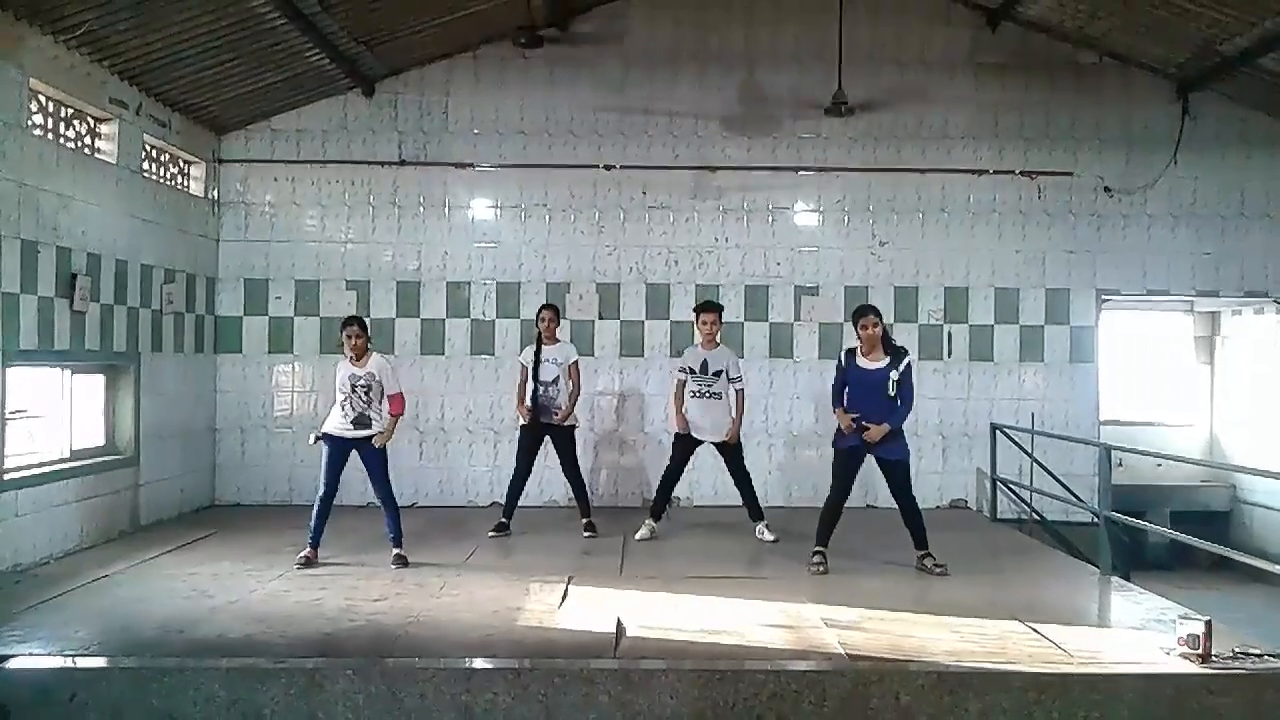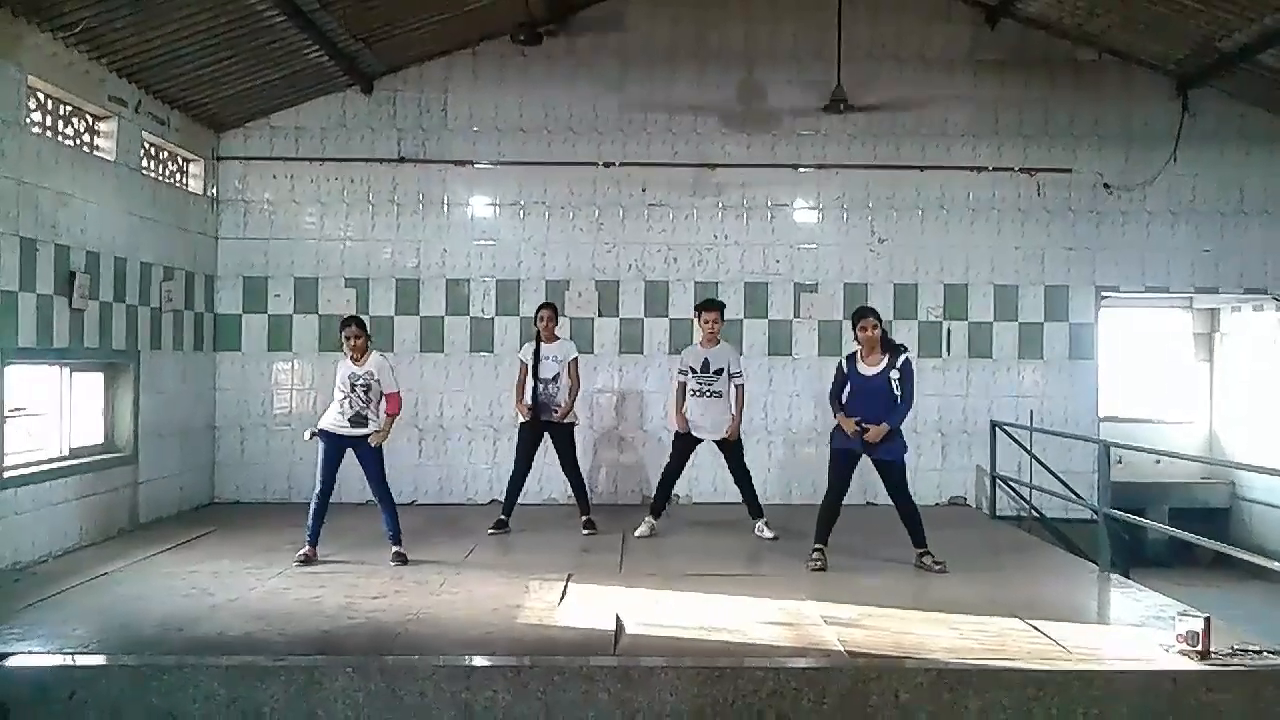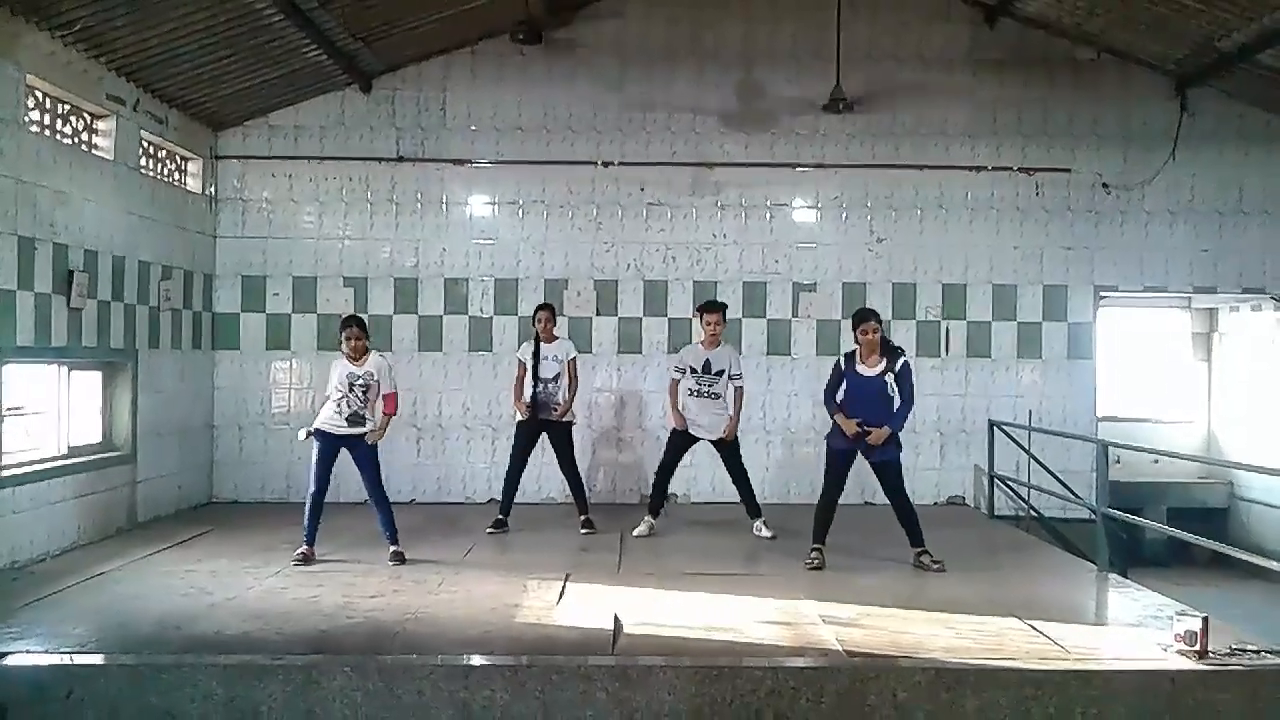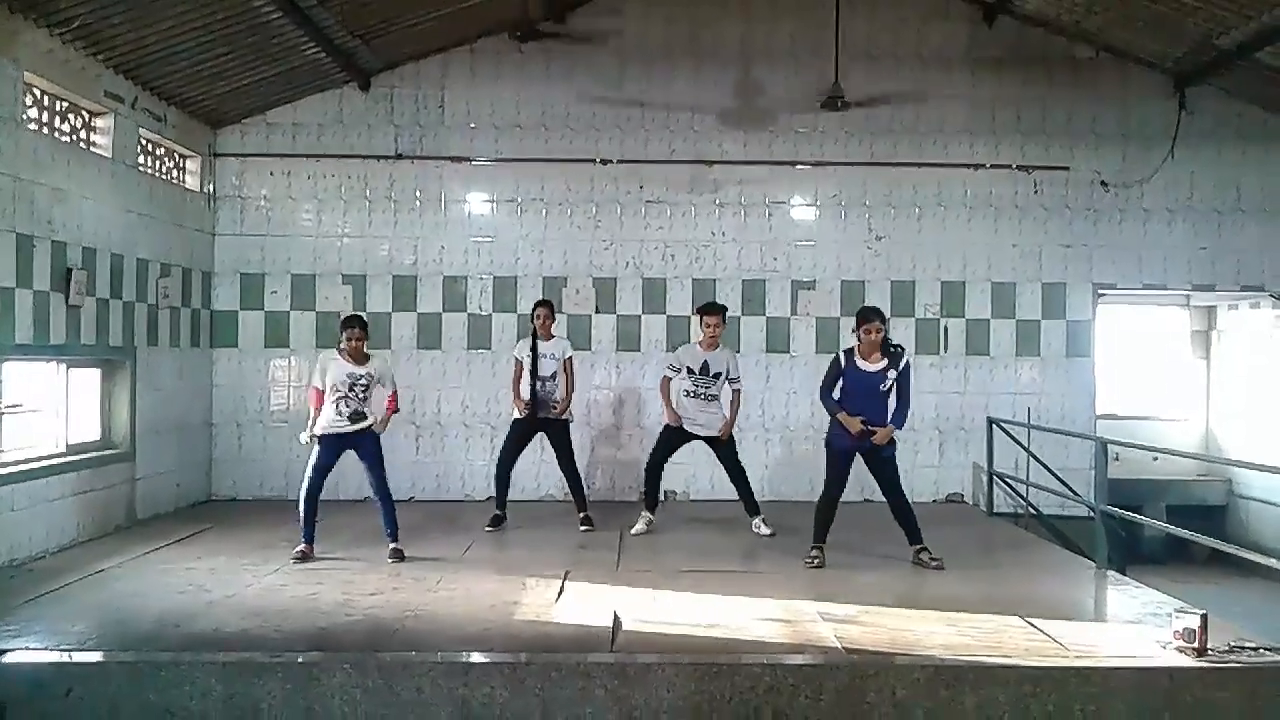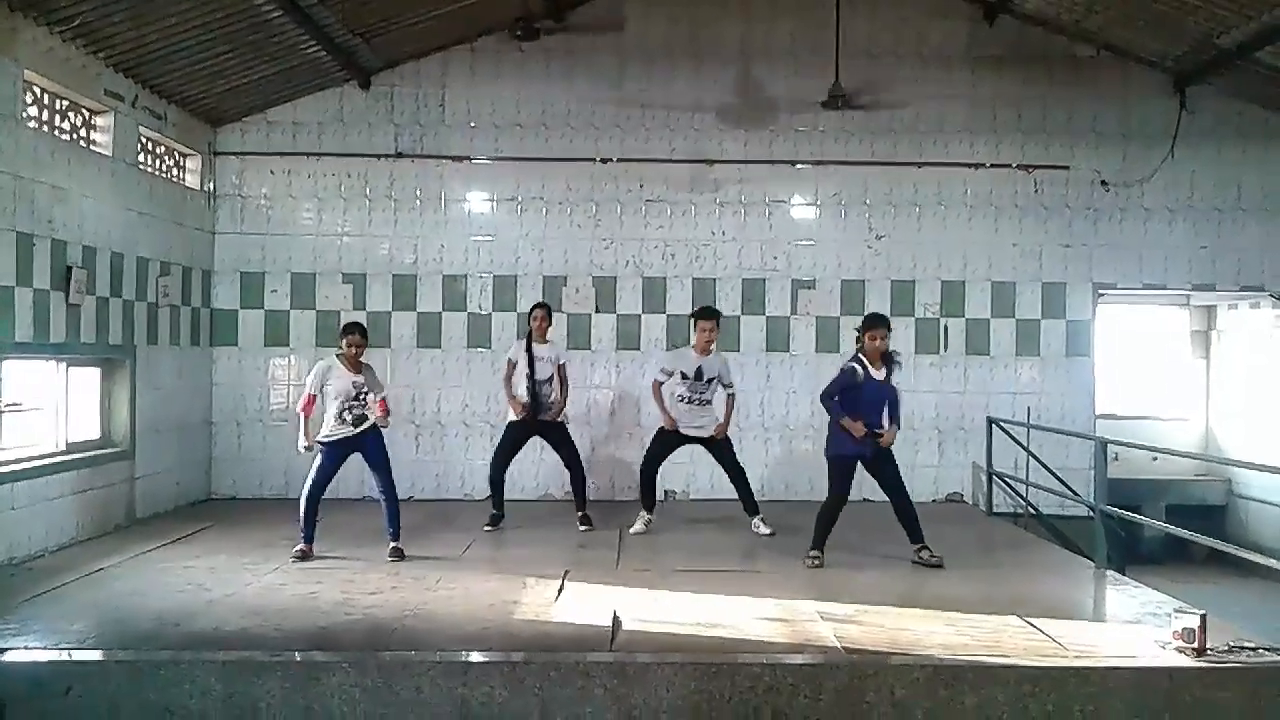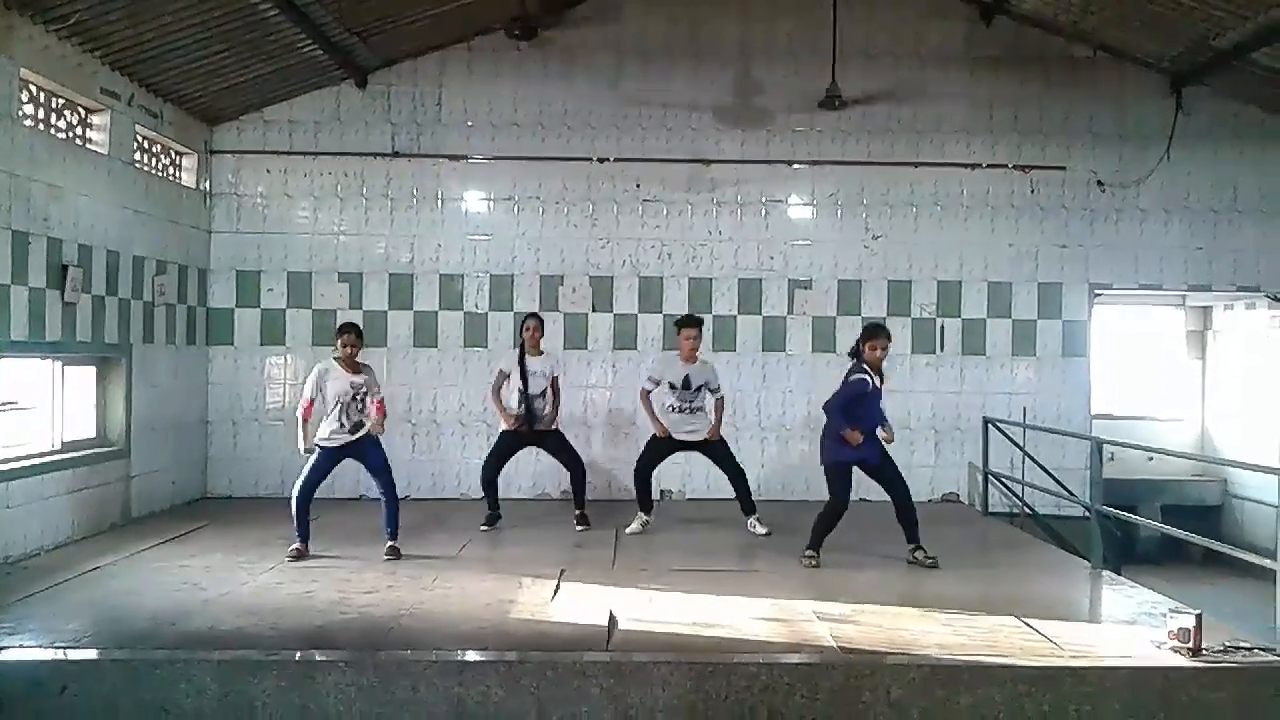
dt=0.1s
person 1, frame 1
left shoulder: (899, 359)
right shoulder: (847, 358)
left elbow: (907, 402)
right elbow: (837, 390)
left wrist: (884, 428)
right wrist: (839, 414)
left hip: (889, 437)
right hip: (851, 436)
left knee: (905, 497)
right knee: (837, 494)
left ankle: (923, 555)
right ankle: (819, 551)
person 1, frame 2
left shoulder: (899, 358)
right shoulder: (848, 362)
left elbow: (907, 399)
right elbow: (835, 396)
left wrist: (885, 427)
right wrist: (841, 419)
left hip: (885, 437)
right hip: (848, 436)
left knee: (901, 495)
right knee: (835, 493)
left ankle: (922, 552)
right ankle: (818, 549)
person 1, frame 3
left shoulder: (897, 361)
right shoulder: (846, 362)
left elbow: (906, 402)
right elbow: (829, 395)
left wrist: (887, 430)
right wrist: (841, 420)
left hip: (882, 438)
right hip: (844, 437)
left knee: (898, 495)
right knee: (830, 492)
left ankle: (920, 551)
right ankle: (816, 549)
person 1, frame 4
left shoulder: (897, 360)
right shoulder: (845, 359)
left elbow: (903, 400)
right elbow: (825, 393)
left wrist: (891, 428)
right wrist: (845, 419)
left hip: (877, 438)
right hip: (844, 435)
left knee: (895, 493)
right knee: (832, 491)
left ankle: (919, 549)
right ankle: (817, 547)
person 1, frame 5
left shoulder: (888, 364)
right shoulder: (855, 368)
right elbow: (827, 397)
left wrist: (894, 428)
right wrist: (849, 424)
left hip: (876, 440)
right hip: (844, 440)
left knee: (899, 493)
right knee: (838, 496)
left ankle: (920, 547)
right ankle: (816, 548)
person 1, frame 6
left shoulder: (875, 373)
right shoulder: (860, 378)
right elbow: (830, 408)
left wrist: (886, 426)
right wrist: (848, 433)
left hip: (868, 445)
right hip: (840, 446)
left knee: (901, 492)
right knee: (839, 502)
left ankle: (914, 548)
right ankle: (812, 548)
person 2, frame 1
left shoulder: (380, 363)
right shoulder: (341, 366)
left elbow: (396, 400)
left wrist: (388, 431)
right wrist: (321, 429)
left hip: (370, 436)
right hip: (336, 434)
left knee: (383, 492)
right knee: (326, 492)
left ankle: (397, 548)
right ankle: (312, 549)
person 2, frame 2
left shoulder: (380, 362)
right shoulder: (341, 365)
left elbow: (393, 398)
left wrist: (384, 430)
right wrist: (318, 427)
left hip: (365, 435)
right hip: (333, 432)
left knee: (381, 490)
right knee: (322, 489)
left ankle: (396, 545)
right ankle: (310, 547)
person 2, frame 3
left shoulder: (378, 362)
right shoulder: (337, 364)
left elbow: (390, 399)
right elbow: (331, 399)
left wrist: (380, 429)
right wrist: (314, 426)
left hip: (362, 434)
right hip: (328, 431)
left knee: (375, 490)
right knee: (317, 489)
left ankle: (394, 545)
right ankle: (308, 546)
person 2, frame 4
left shoulder: (376, 365)
right shoulder: (328, 359)
left elbow: (391, 395)
right elbow: (317, 394)
left wrist: (384, 418)
right wrist: (310, 427)
left hip: (364, 432)
right hip: (330, 433)
left knee: (380, 486)
right knee: (309, 489)
left ankle: (393, 542)
right ankle: (306, 544)
person 2, frame 5
left shoulder: (368, 371)
right shoulder: (326, 366)
left elbow: (380, 397)
right elbow: (307, 400)
left wrist: (381, 416)
right wrist: (304, 434)
left hip: (368, 433)
right hip: (334, 438)
left knee: (386, 486)
right knee: (311, 491)
left ankle: (394, 541)
right ankle: (306, 543)
person 2, frame 6
left shoulder: (368, 372)
right shoulder: (323, 370)
left elbow: (378, 400)
right elbow: (306, 405)
left wrist: (378, 423)
right wrist: (304, 440)
left hip: (364, 440)
right hip: (330, 444)
left knee: (388, 487)
right knee: (301, 493)
left ankle: (391, 541)
right ankle: (301, 543)
person 3, frame 1
left shoulder: (728, 356)
right shoulder: (689, 354)
left elbow: (739, 391)
right elbow: (680, 386)
left wrist: (737, 425)
right wrist: (678, 415)
left hip: (723, 428)
right hip: (690, 426)
left knee: (740, 475)
right knee: (672, 472)
left ankle: (760, 523)
right ankle: (652, 521)
person 3, frame 2
left shoulder: (729, 353)
right shoulder: (688, 353)
left elbow: (739, 387)
right elbow: (680, 387)
left wrist: (737, 421)
right wrist: (679, 415)
left hip: (723, 426)
right hip: (691, 424)
left knee: (740, 472)
right knee: (672, 470)
left ankle: (759, 521)
right ankle: (652, 519)
person 3, frame 3
left shoulder: (730, 354)
right shoulder: (687, 352)
left elbow: (738, 388)
right elbow: (674, 383)
left wrist: (734, 421)
right wrist: (675, 412)
left hip: (720, 426)
right hip: (687, 423)
left knee: (738, 472)
right knee: (665, 467)
left ankle: (757, 520)
right ankle: (650, 518)
person 3, frame 4
left shoulder: (728, 357)
right shoulder: (684, 352)
left elbow: (736, 390)
right elbow: (665, 380)
left wrist: (731, 422)
right wrist: (669, 410)
left hip: (713, 424)
right hip: (681, 421)
left knee: (735, 469)
right knee: (654, 463)
left ankle: (756, 517)
right ankle: (648, 514)
person 3, frame 5
left shoulder: (720, 362)
right shoulder: (677, 356)
left elbow: (730, 393)
right elbow: (657, 384)
left wrist: (726, 423)
right wrist: (665, 414)
left hip: (709, 426)
right hip: (677, 424)
left knee: (734, 469)
right knee: (649, 464)
left ankle: (755, 517)
right ankle: (646, 514)
person 3, frame 6
left shoulder: (707, 370)
right shoulder: (663, 365)
left elbow: (719, 397)
right elbow: (644, 393)
left wrist: (717, 425)
right wrist: (655, 422)
left hip: (702, 432)
right hip: (670, 431)
left knee: (735, 471)
right knee: (642, 467)
left ankle: (752, 517)
right ankle: (644, 515)
person 4, frame 1
left shoulder: (568, 349)
right shoulder: (529, 351)
left elbow: (576, 384)
right elbow: (522, 383)
left wrist: (569, 409)
right wrist: (520, 405)
left hip: (561, 419)
right hip: (533, 418)
left knee: (571, 469)
right knee: (521, 470)
left ankle: (586, 519)
right ankle: (505, 520)
person 4, frame 2
left shoulder: (567, 346)
right shoulder: (529, 348)
left elbow: (575, 381)
right elbow: (521, 380)
left wrist: (569, 406)
right wrist: (519, 404)
left hip: (560, 416)
right hip: (532, 415)
left knee: (571, 467)
right knee: (520, 467)
left ankle: (586, 516)
right ankle: (504, 517)
person 4, frame 3
left shoulder: (566, 346)
right shoulder: (527, 348)
left elbow: (573, 379)
right elbow: (519, 379)
left wrist: (568, 404)
right wrist: (517, 402)
left hip: (558, 415)
right hip: (530, 414)
left knee: (569, 466)
right knee: (515, 465)
left ankle: (584, 516)
right ankle: (502, 517)
person 4, frame 4
left shoulder: (562, 345)
right shoulder: (524, 345)
left elbow: (570, 377)
right elbow: (516, 377)
left wrist: (566, 402)
right wrist: (516, 400)
left hip: (555, 414)
right hip: (527, 414)
left knee: (568, 464)
right knee: (504, 462)
left ankle: (583, 513)
right ankle: (500, 512)
person 4, frame 5
left shoulder: (555, 350)
right shoulder: (519, 346)
left elbow: (563, 381)
right elbow: (507, 377)
left wrist: (561, 403)
right wrist: (512, 401)
left hip: (550, 417)
right hip: (522, 416)
left knee: (574, 463)
right knee: (498, 463)
left ankle: (581, 512)
right ankle: (497, 512)
person 4, frame 6
left shoulder: (549, 360)
right shoulder: (512, 358)
left elbow: (555, 392)
right elbow: (495, 388)
left wrist: (553, 415)
right wrist: (504, 413)
left hip: (544, 428)
right hip: (515, 428)
left knee: (577, 467)
right knee: (488, 471)
left ankle: (579, 511)
right ankle: (493, 512)
